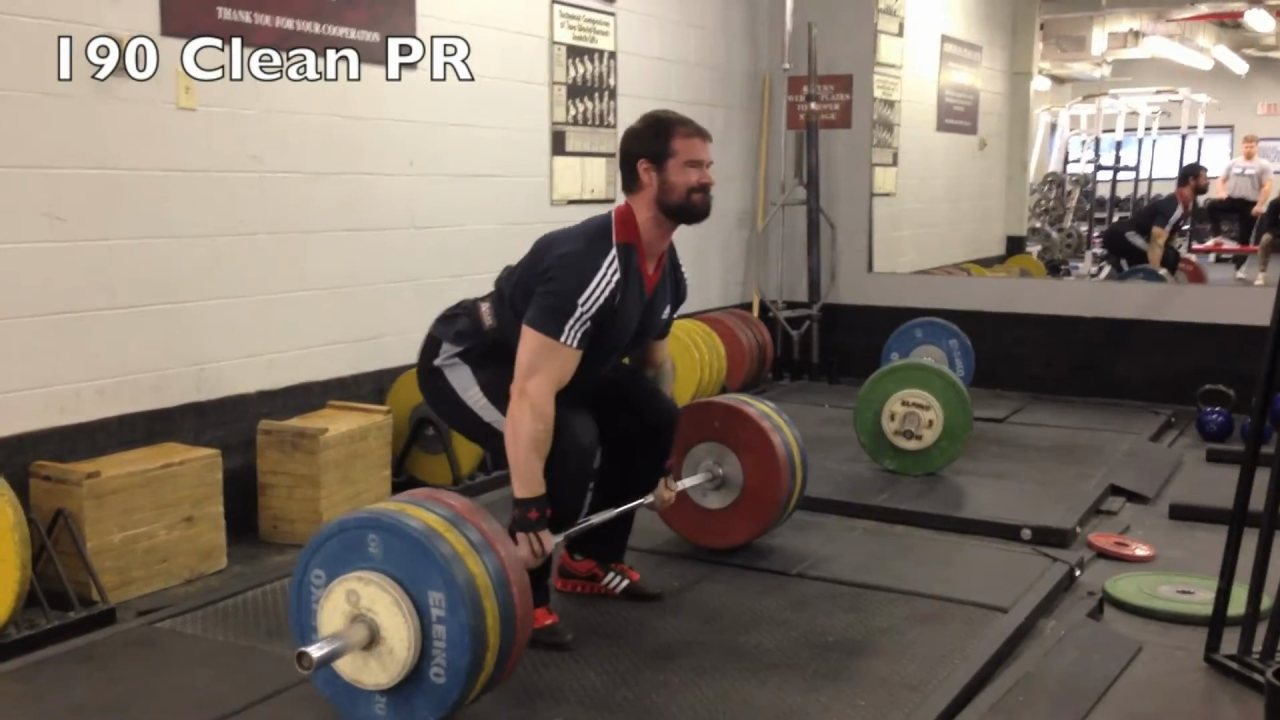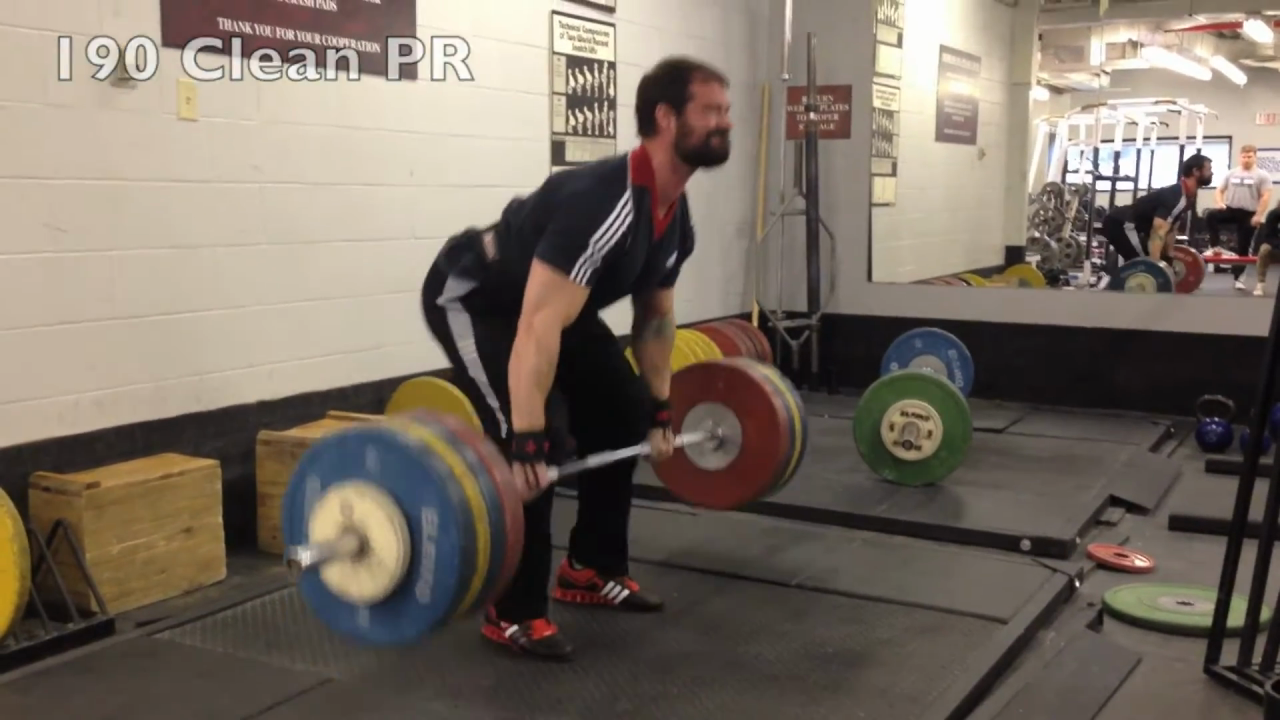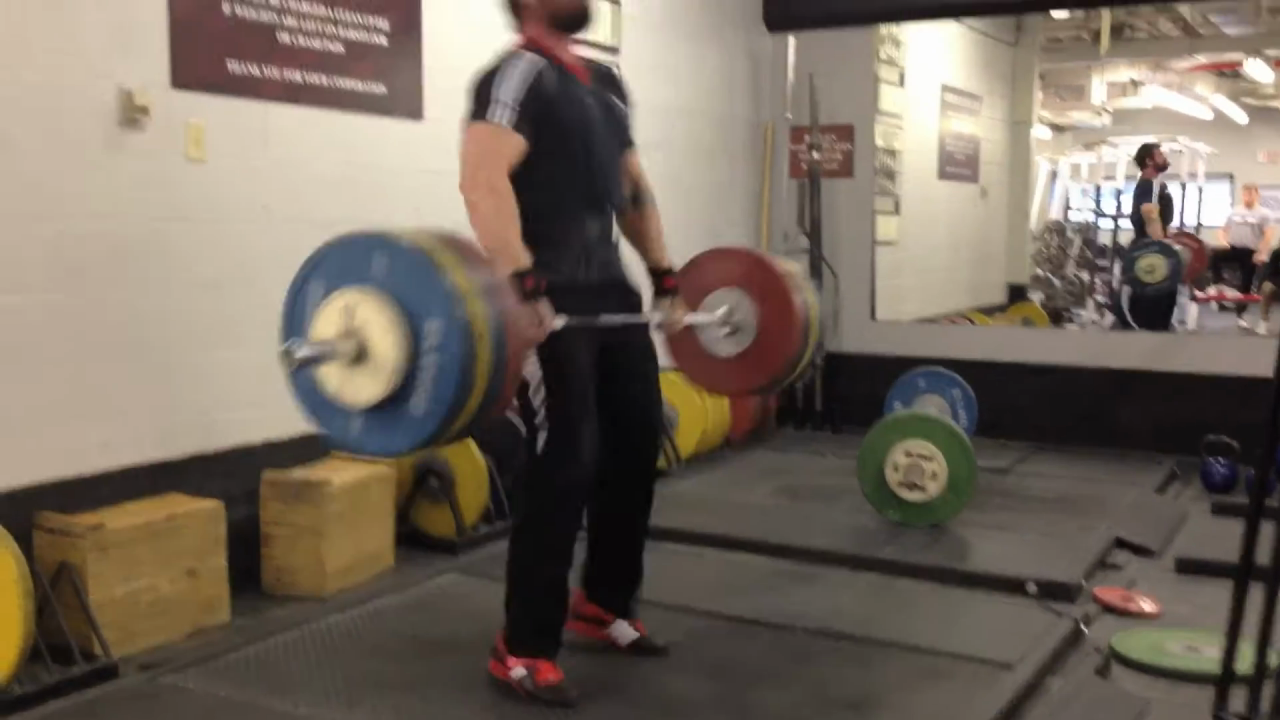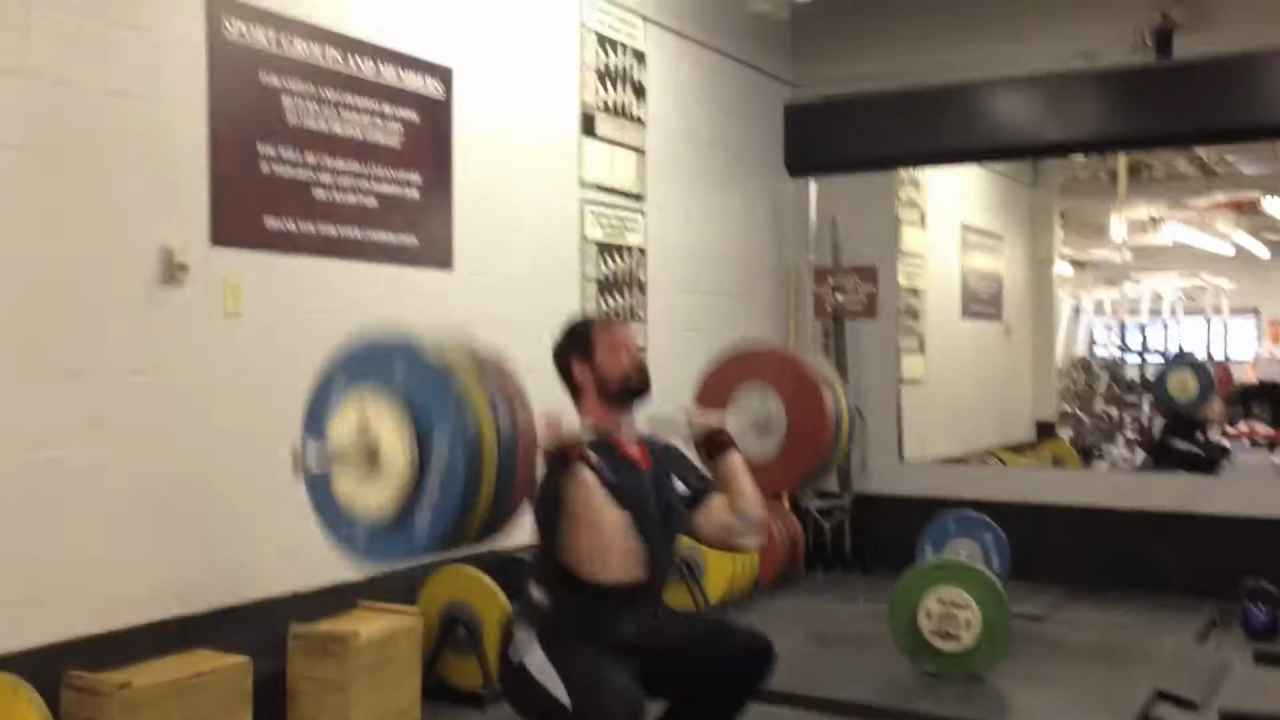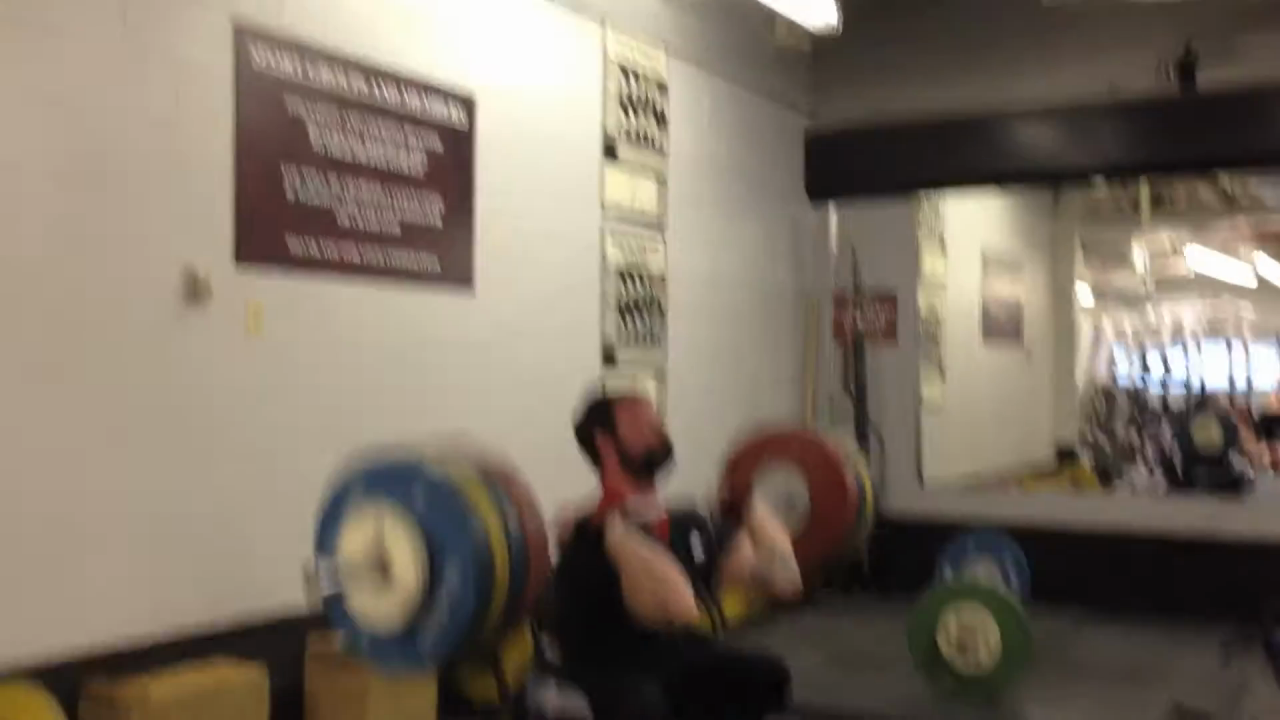
dt=0.4s
person 1, frame 1
left shoulder: (667, 269)
right shoulder: (588, 265)
left elbow: (653, 363)
right elbow: (531, 396)
left wrist: (659, 466)
right wrist: (528, 515)
right hip: (466, 359)
left knee: (654, 417)
right knee: (569, 443)
left ankle: (591, 561)
person 1, frame 2
left shoulder: (676, 219)
right shoulder: (603, 201)
left elbow: (654, 317)
right elbow: (539, 328)
left wrist: (659, 413)
right wrist: (530, 444)
left hip: (557, 304)
right hip: (474, 295)
left knee: (618, 421)
right knee: (527, 457)
left ankle: (592, 568)
right ankle: (514, 613)
person 1, frame 3
left shoulder: (602, 82)
right shoulder: (520, 73)
left elbow: (633, 190)
right elbow: (486, 182)
left wrist: (665, 280)
right wrist: (523, 283)
left hip: (605, 292)
right hip: (539, 303)
left knee: (634, 449)
right knee: (567, 462)
left ankle: (605, 607)
right ankle: (523, 648)
person 1, frame 4
left shoulder: (665, 460)
right shoulder: (576, 465)
left elbow: (745, 530)
right elbow: (613, 567)
left wrist: (718, 441)
right wrist: (569, 457)
right hip: (559, 644)
left knee: (746, 654)
person 1, frame 5
left shoulder: (689, 530)
right shoulder: (596, 544)
left elbow: (784, 579)
right elbow: (679, 609)
left wrist: (743, 505)
right wrist: (610, 534)
left knee: (765, 678)
